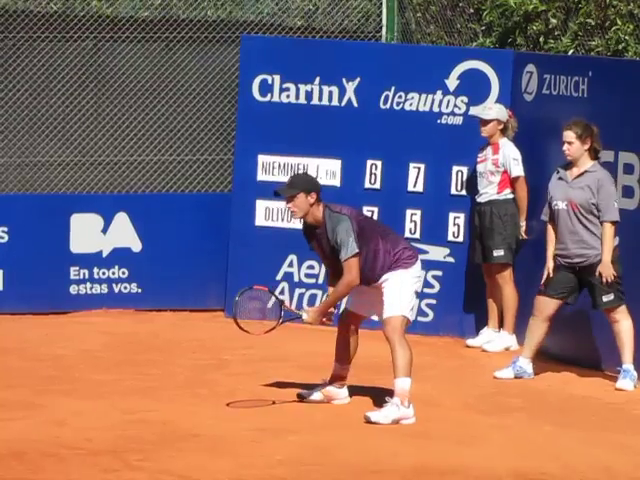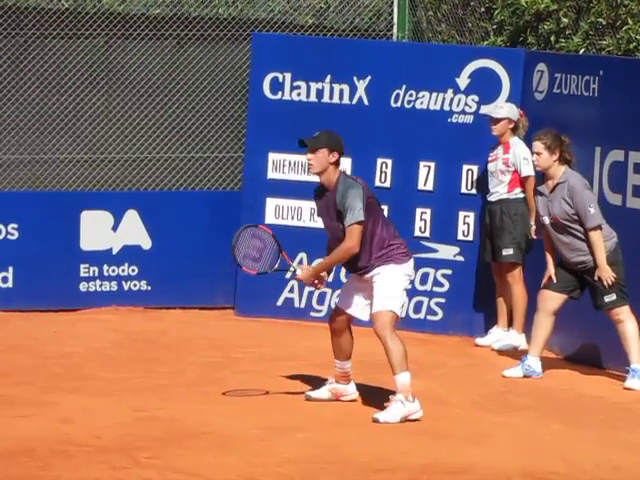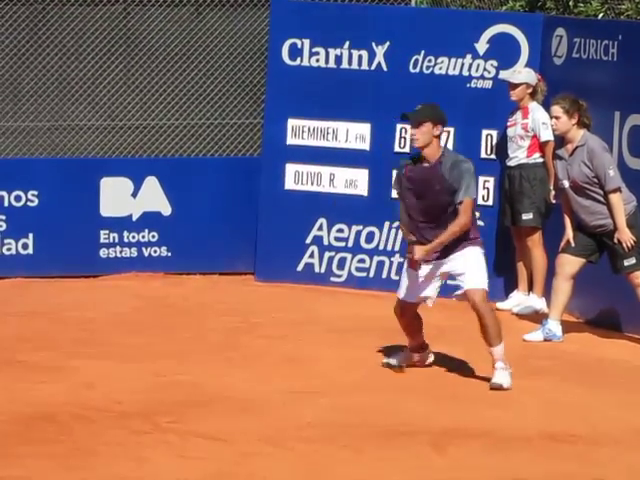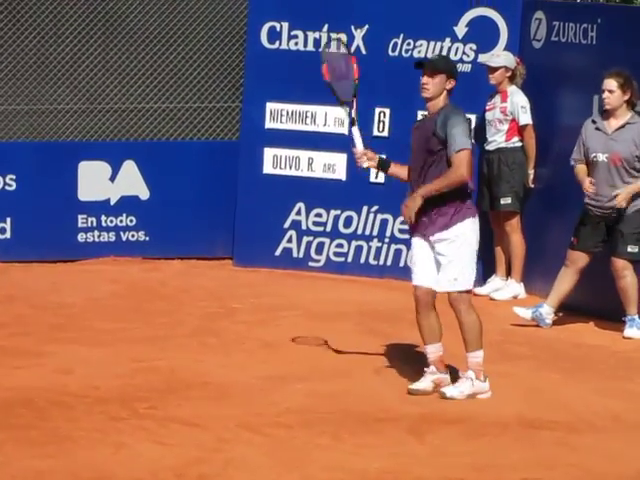
dt=1s
person 1, frame 1
left shoulder: (340, 222)
right shoulder: (311, 229)
left elbow: (351, 278)
right elbow: (334, 266)
left wrist: (321, 309)
right wrist: (328, 304)
left hip: (401, 268)
right hip: (372, 273)
left knee: (393, 329)
right knee: (347, 322)
left ankle: (402, 404)
right ankle: (337, 386)
person 1, frame 2
left shoulder: (351, 190)
right shoulder: (321, 194)
left elbow: (352, 244)
left wrist: (315, 270)
right wrist: (325, 271)
left hip: (391, 263)
right hip: (363, 269)
left knee: (382, 324)
right knee: (338, 320)
left ankle: (406, 399)
right ankle: (343, 383)
person 1, frame 3
left shoulder: (461, 167)
right shoulder: (406, 172)
left elbow: (464, 219)
left wrist: (432, 246)
right wrist: (413, 245)
left hip: (463, 247)
right hip: (424, 251)
left knee: (478, 299)
right knee: (403, 307)
left ankle: (500, 364)
right ankle: (418, 351)
person 1, frame 4
left shoulder: (454, 120)
right shoulder: (420, 127)
left elbow: (461, 172)
left wrist: (420, 196)
right wrist: (378, 161)
left hip: (456, 224)
right hip: (424, 227)
left knee: (459, 298)
right knee: (423, 297)
left ankle: (476, 377)
right ankle: (436, 370)
person 2, frame 1
left shoulder: (600, 178)
right shoulder: (557, 178)
left elbow: (608, 222)
left wrist: (606, 260)
right wrist: (549, 257)
left hip: (596, 260)
right hip: (564, 260)
left knee: (616, 312)
right knee: (541, 308)
right ankle: (523, 364)
person 2, frame 2
left shoulder: (574, 184)
right shoulder: (541, 189)
left elbow: (594, 226)
right elbow: (547, 230)
left wrist: (602, 264)
right wrist: (550, 264)
left hip: (601, 257)
right hip: (569, 261)
left knee: (619, 312)
right knee: (545, 303)
right ankle: (532, 363)
person 2, frame 3
left shoulder: (594, 147)
right shoulder: (559, 152)
left elbow: (613, 188)
right elbow: (564, 194)
right wrist: (568, 227)
left hip: (620, 221)
right hip: (587, 225)
right knee: (563, 267)
right ankle: (552, 327)
person 2, frame 4
right shoulder: (590, 125)
right elbow: (579, 163)
right wrist: (584, 180)
right hip: (594, 209)
right knee: (573, 261)
right ankle: (545, 312)
person 3, frame 1
left shoulder: (507, 149)
right shoulder: (484, 151)
left elbow: (520, 187)
right elbow: (483, 184)
left wrist: (521, 221)
right wrist: (481, 211)
left hip: (502, 212)
right hip: (482, 211)
left knee: (503, 276)
right knee: (489, 275)
left ankle: (508, 335)
right ankle: (492, 329)
person 3, frame 2
left shoulder: (518, 148)
right shoulder: (495, 150)
left elbow: (530, 186)
right elbow: (494, 183)
left wrist: (532, 221)
right wrist: (492, 210)
left hip: (512, 211)
right hip: (493, 210)
left knee: (513, 275)
right knee: (499, 274)
left ankle: (518, 334)
right ankle: (501, 329)
person 3, frame 3
left shoulder: (537, 113)
right shoulder: (514, 115)
left elbow: (549, 150)
right elbow: (513, 147)
left wrist: (551, 185)
right wrist: (511, 174)
left hip: (531, 176)
right hip: (512, 175)
left knee: (532, 240)
right knee: (518, 239)
left ankle: (538, 298)
right ankle: (521, 293)
person 3, frame 4
left shoulder: (516, 97)
right shoulder: (492, 99)
left elbow: (528, 134)
right elbow: (491, 132)
left wrist: (530, 169)
right wrist: (488, 159)
left hip: (510, 160)
right hip: (490, 159)
left knee: (511, 225)
right knee: (496, 224)
left ankle: (516, 283)
right ankle: (500, 278)
